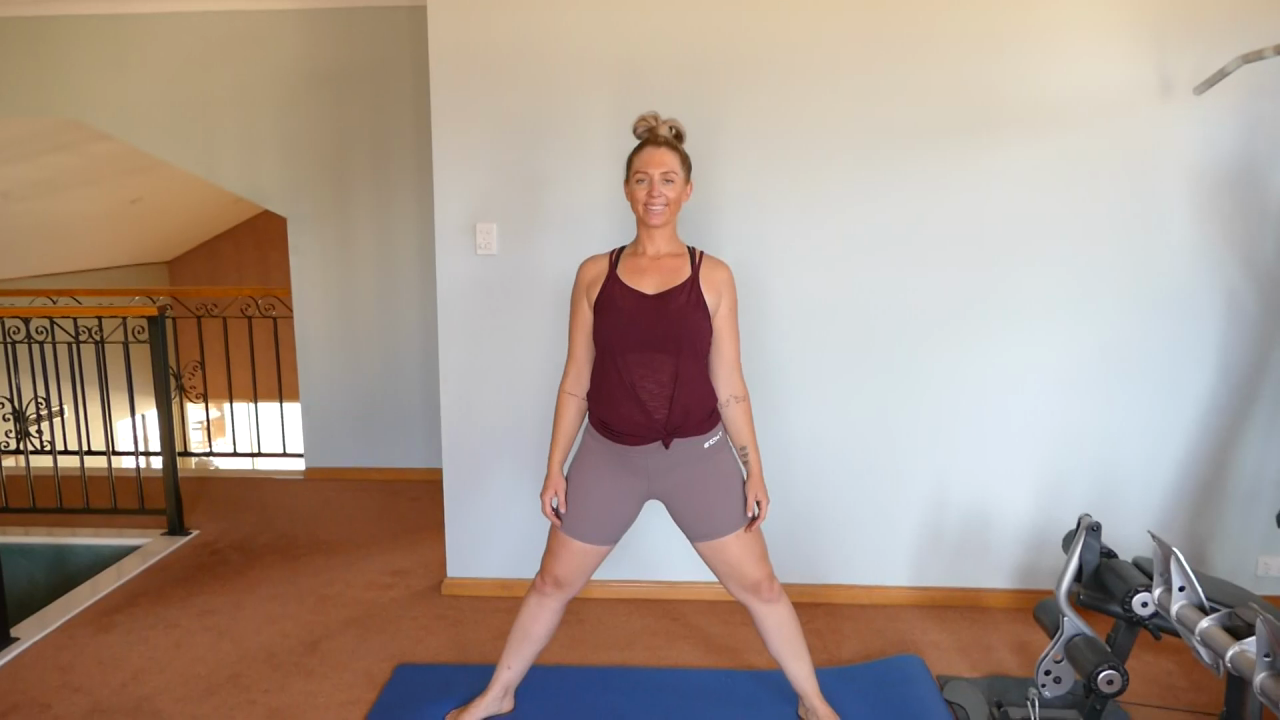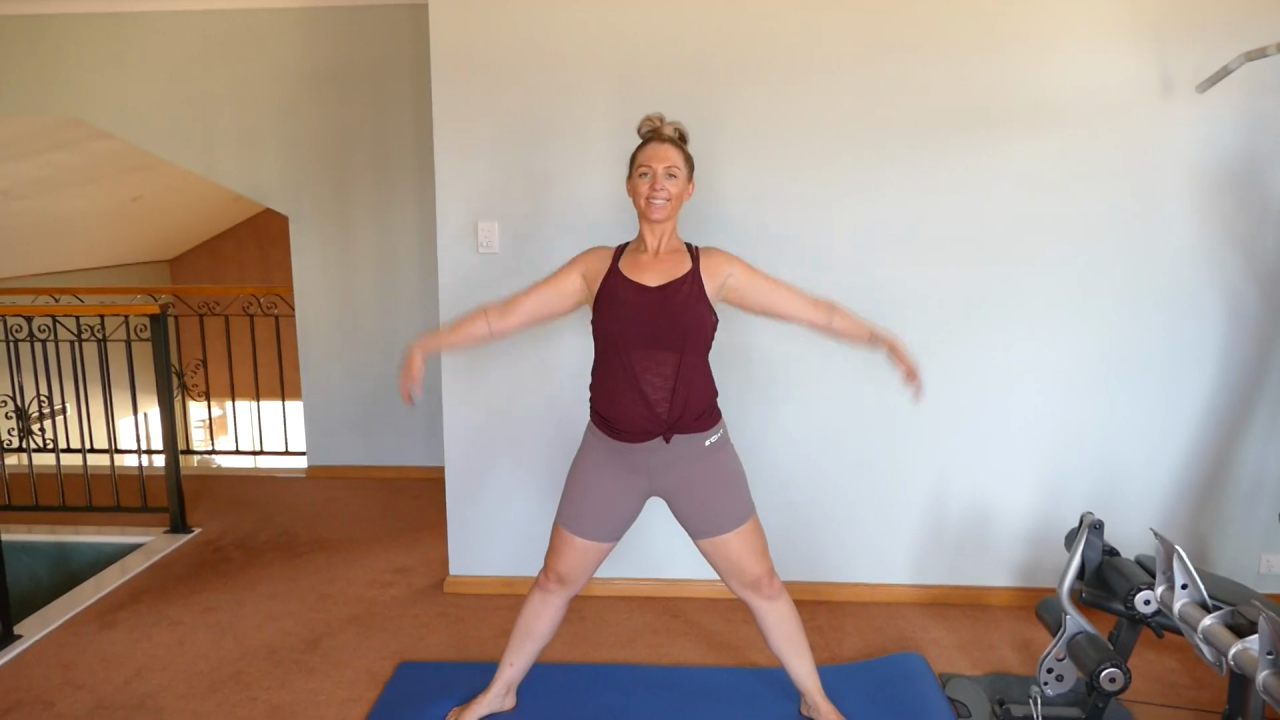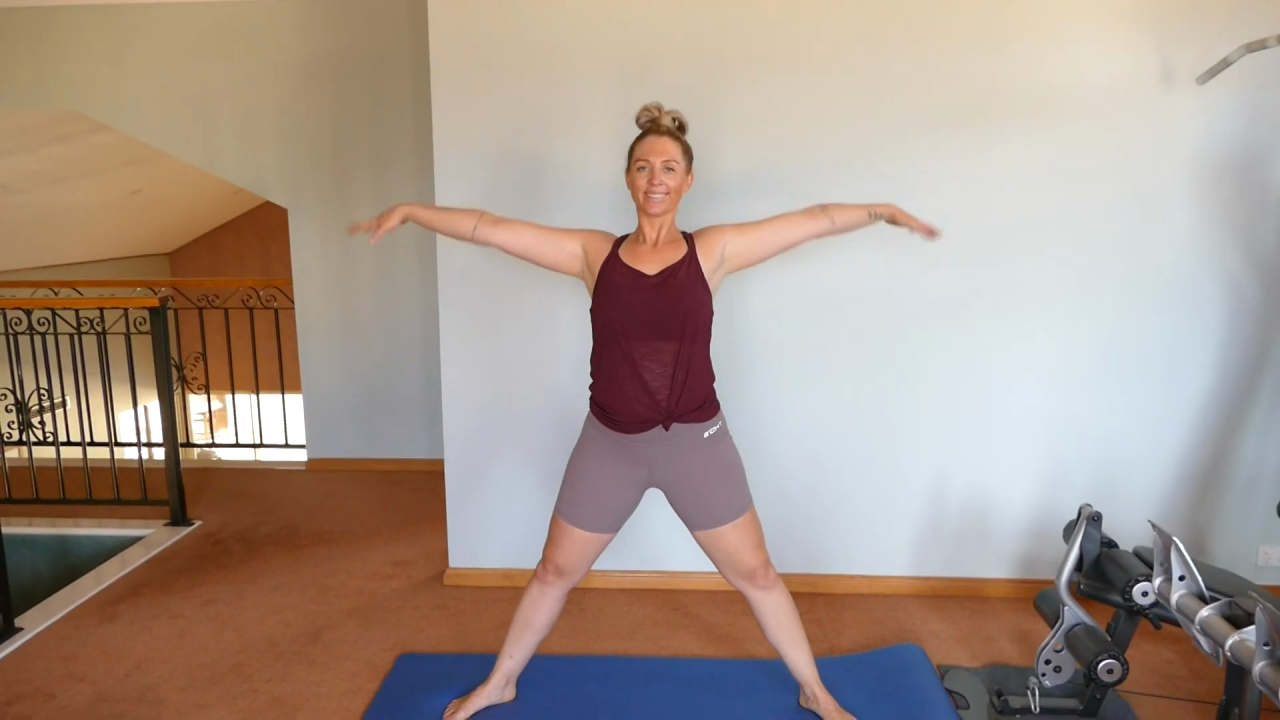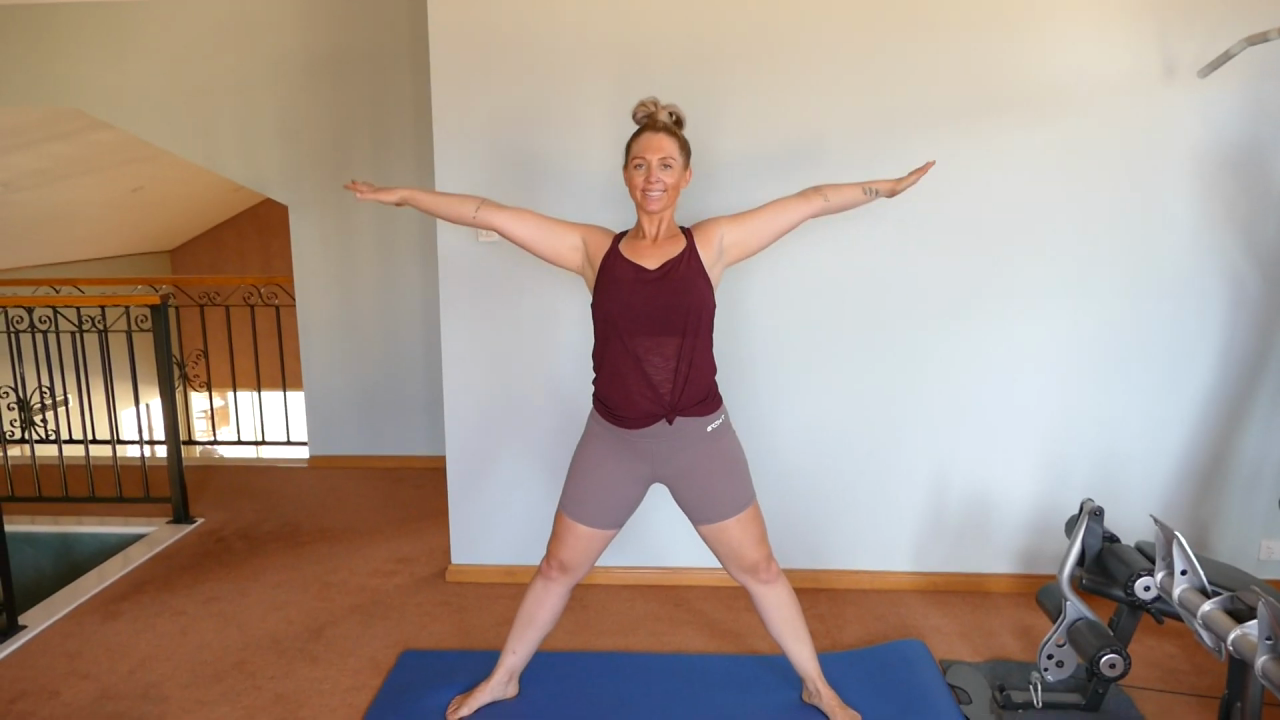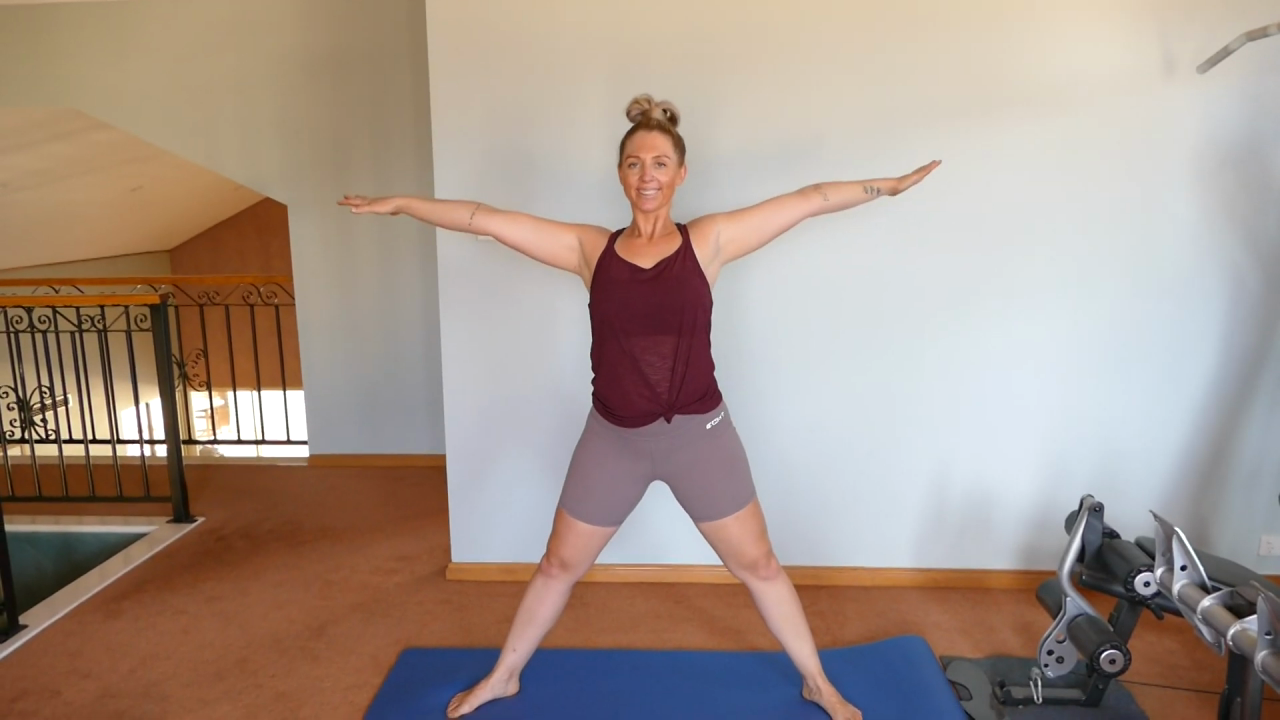
dt=0.3s
person 1, frame 1
left shoulder: (713, 276)
right shoulder: (594, 274)
left elbow: (730, 381)
right elbow: (575, 379)
left wrist: (755, 468)
right wrist: (553, 466)
left hip: (697, 455)
right hip: (608, 455)
left knee: (759, 586)
right knee: (553, 583)
person 1, frame 2
left shoulder: (714, 268)
right shoulder: (596, 266)
left elbow: (806, 308)
right elbow: (509, 314)
left wrist: (881, 340)
right wrist: (430, 343)
left hip: (697, 450)
right hip: (610, 452)
left knee: (759, 583)
right knee: (555, 580)
person 1, frame 3
left shoulder: (712, 251)
right shoulder: (593, 253)
left elbow: (813, 221)
right elbow: (490, 229)
left wrist: (885, 211)
right wrist: (406, 211)
left hip: (695, 442)
right hip: (609, 444)
left knee: (756, 574)
right knee: (555, 572)
person 1, frame 4
left shoulder: (712, 243)
right shoulder: (593, 249)
left elbow: (811, 201)
right elbow: (489, 214)
left wrist: (885, 187)
right wrist: (403, 195)
left hip: (699, 438)
right hip: (613, 439)
left knee: (759, 569)
right knee: (560, 567)
person 1, frame 5
left shoulder: (708, 241)
right shoulder: (590, 248)
left elbow: (808, 200)
right elbow: (486, 219)
left wrist: (888, 185)
right wrist: (398, 203)
left hip: (699, 434)
right hip: (613, 438)
left knee: (757, 565)
right knee: (559, 565)
